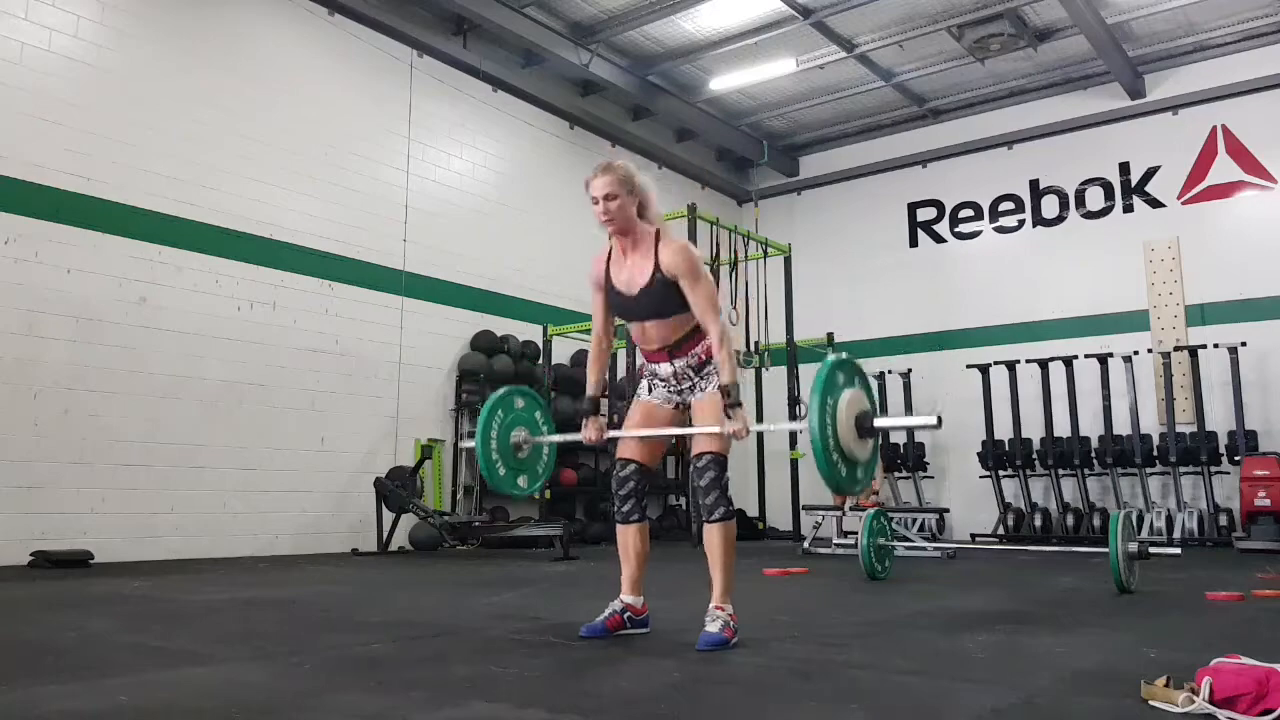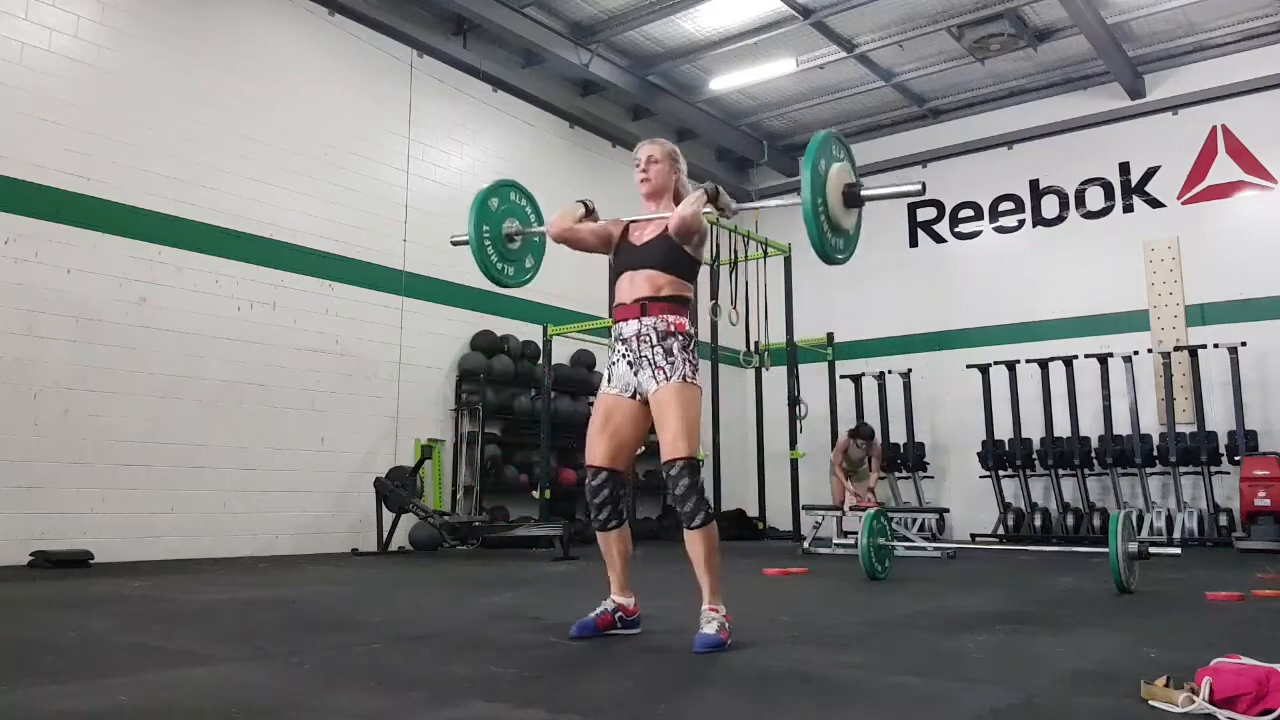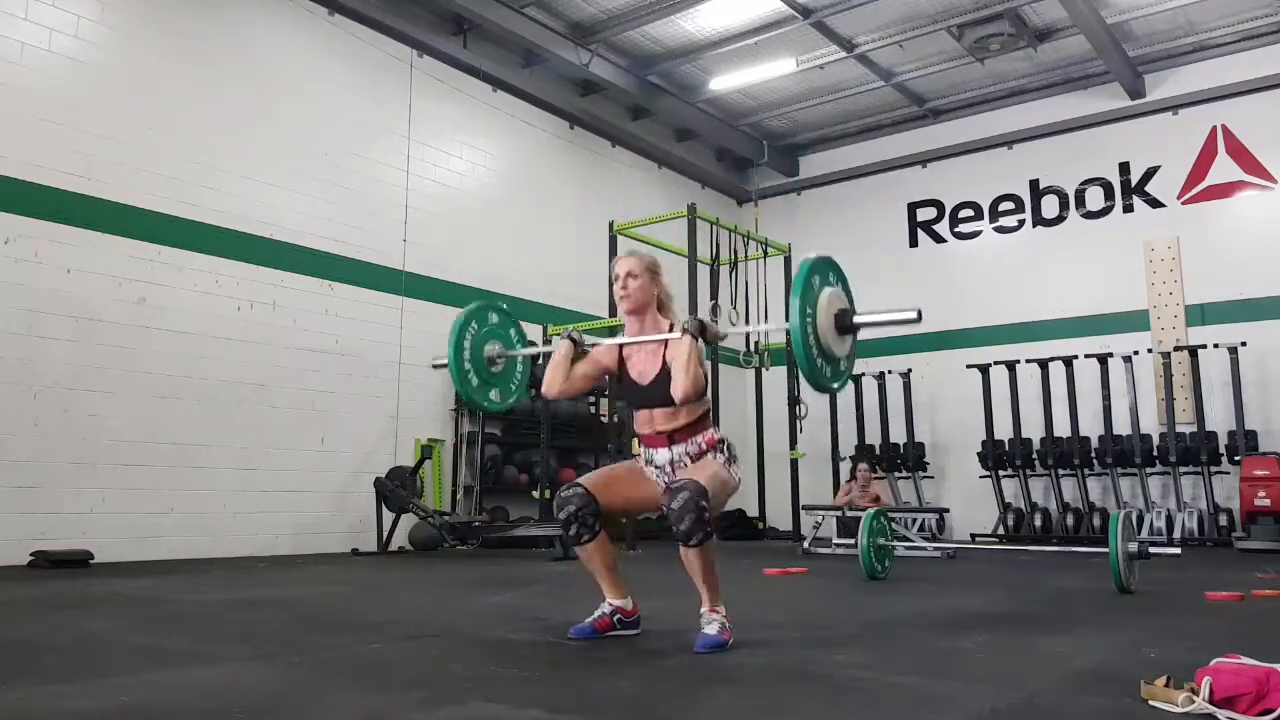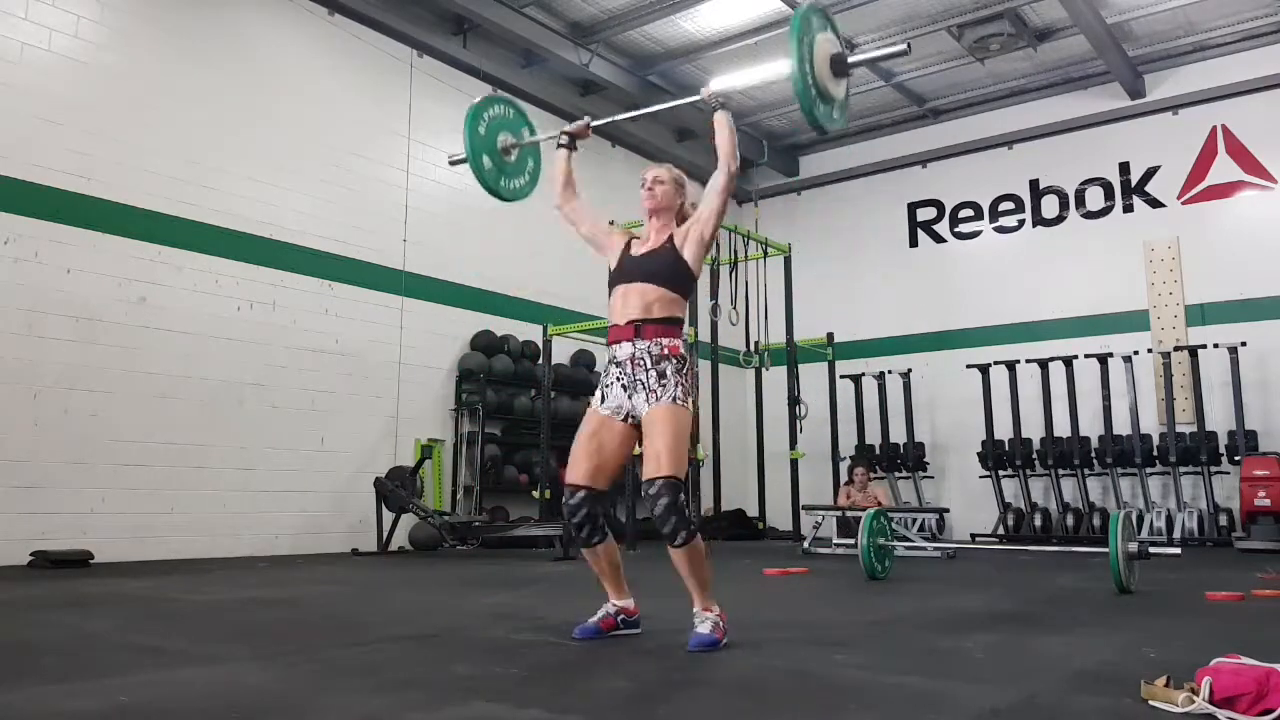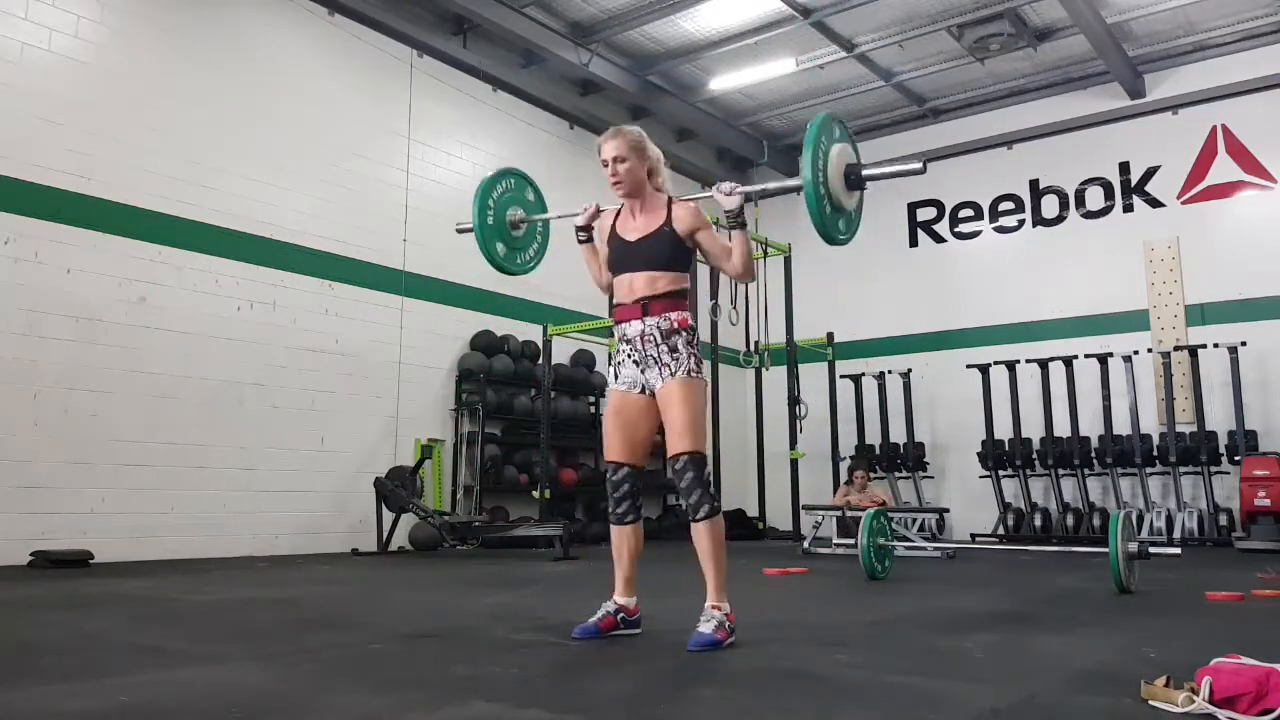
dt=1s
person 1, frame 1
left shoulder: (673, 251)
right shoulder: (602, 266)
left elbow: (715, 328)
right elbow: (601, 342)
left wrist: (731, 401)
right wrist: (592, 409)
left hip: (702, 366)
right hip: (656, 373)
left knee: (708, 474)
right knee: (627, 477)
left ankle: (722, 610)
right ankle: (630, 603)
person 1, frame 2
left shoulder: (688, 224)
right shoulder: (620, 231)
left elbow: (681, 223)
right elbow: (558, 231)
left wrist: (707, 197)
right wrist: (583, 209)
left hip: (668, 348)
right hip: (622, 354)
left knee: (681, 477)
right knee: (599, 482)
left ankle: (714, 609)
right ankle: (622, 604)
person 1, frame 3
left shoulder: (679, 340)
right shoulder: (612, 352)
left elbow: (685, 391)
right elbow: (553, 389)
left wrist: (690, 333)
right wrist: (568, 342)
left hip: (704, 460)
right hip: (652, 466)
left knee: (685, 498)
right knee: (571, 501)
left ankle: (713, 613)
right ankle: (620, 605)
person 1, frame 4
left shoulder: (687, 238)
right shoulder: (620, 243)
left elbow: (725, 170)
right elbow: (567, 200)
left wrist: (718, 113)
right wrist: (566, 145)
left hip: (663, 371)
right hip: (617, 374)
left knee: (662, 497)
right knee: (577, 499)
left ankle: (709, 611)
right ankle: (621, 605)
person 1, frame 5
left shoulder: (683, 214)
right shoulder: (610, 226)
left elbow: (742, 270)
left wrist: (734, 215)
right wrist: (584, 233)
left hip: (675, 348)
right hip: (628, 353)
left knee: (688, 474)
right knee: (619, 482)
left ankle: (717, 608)
right ankle: (624, 603)
